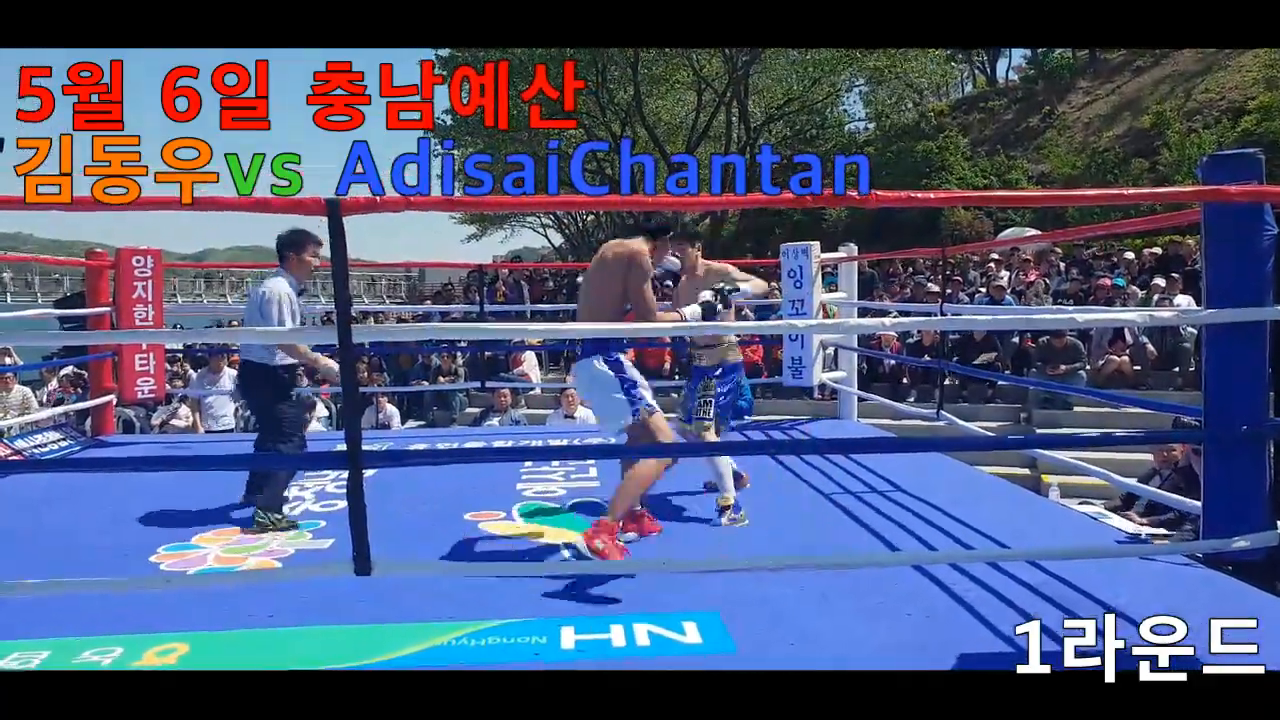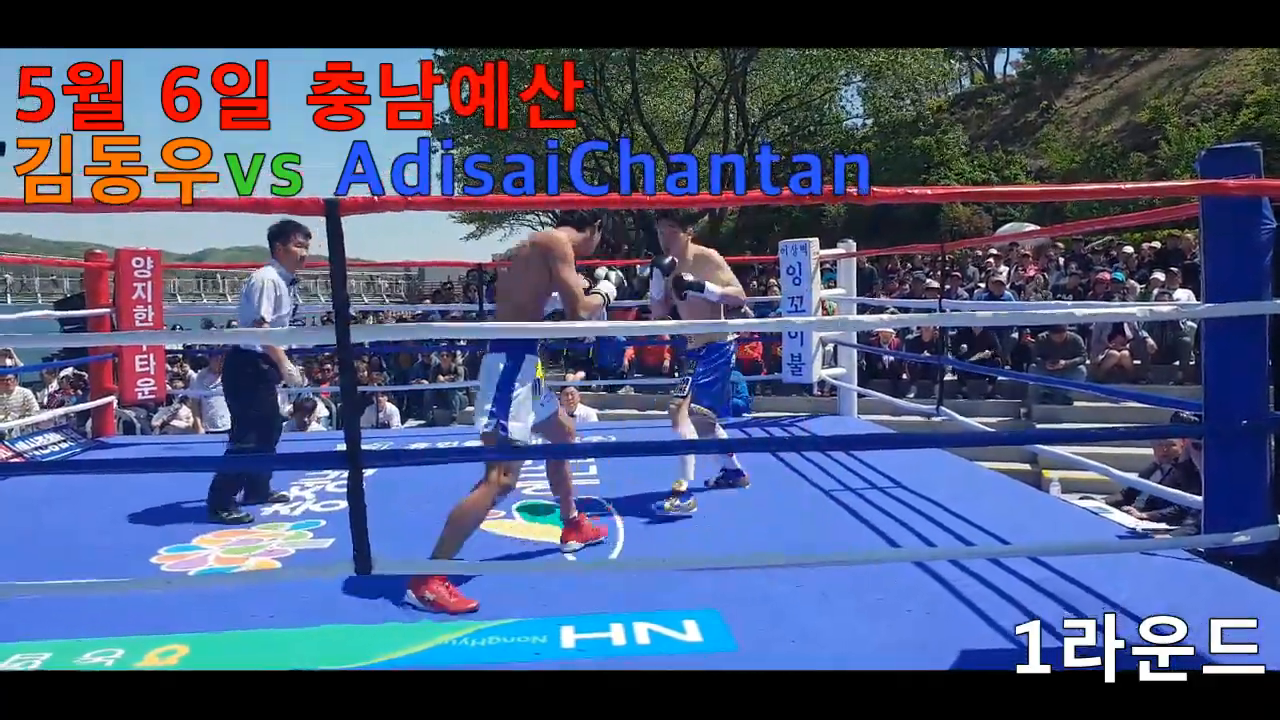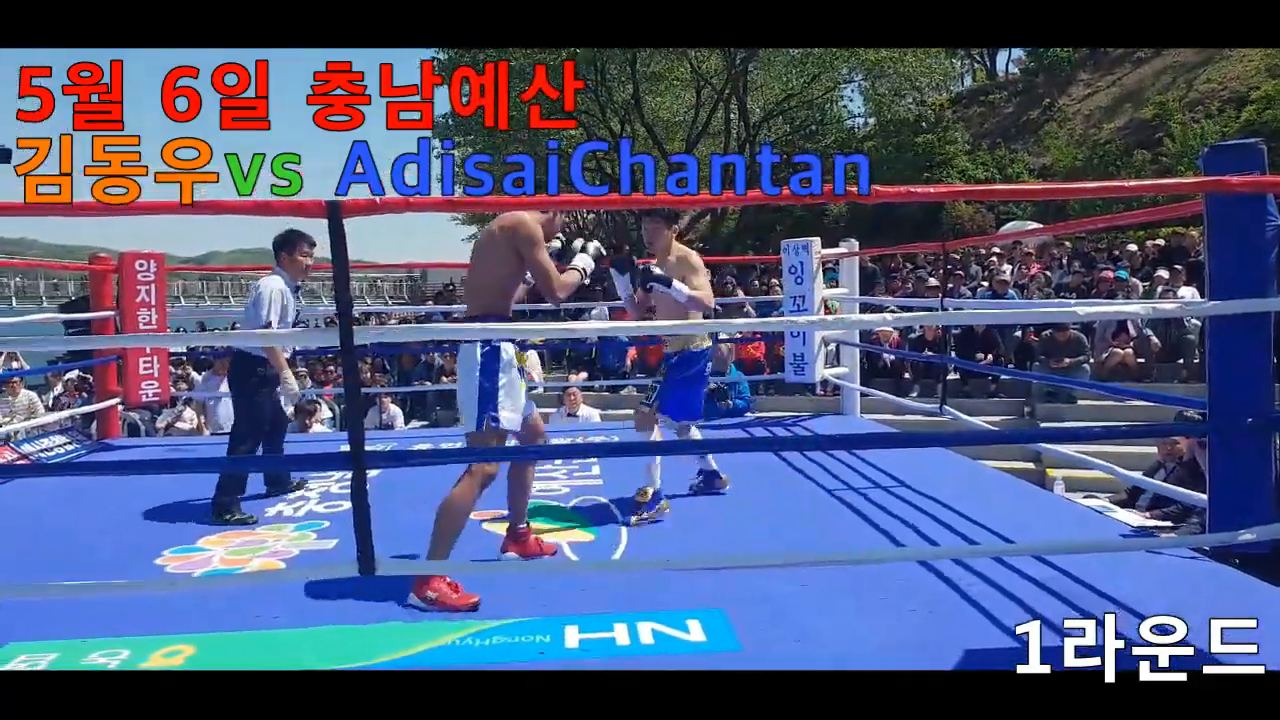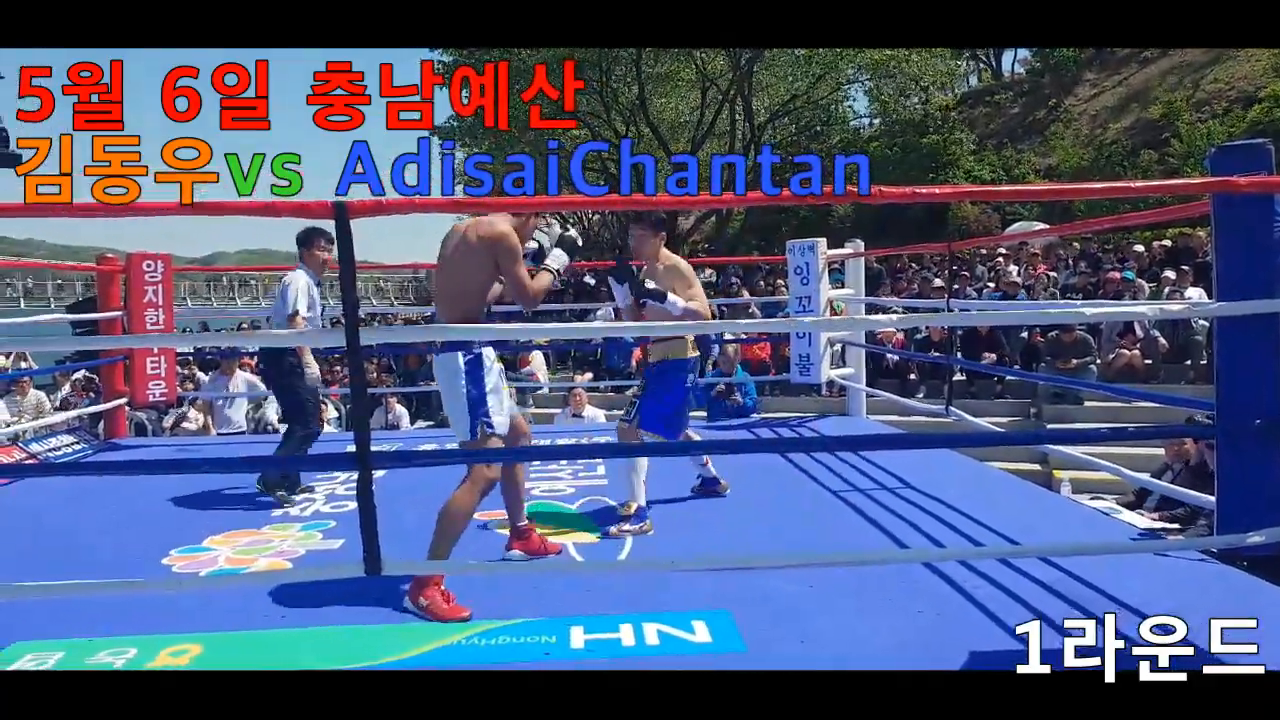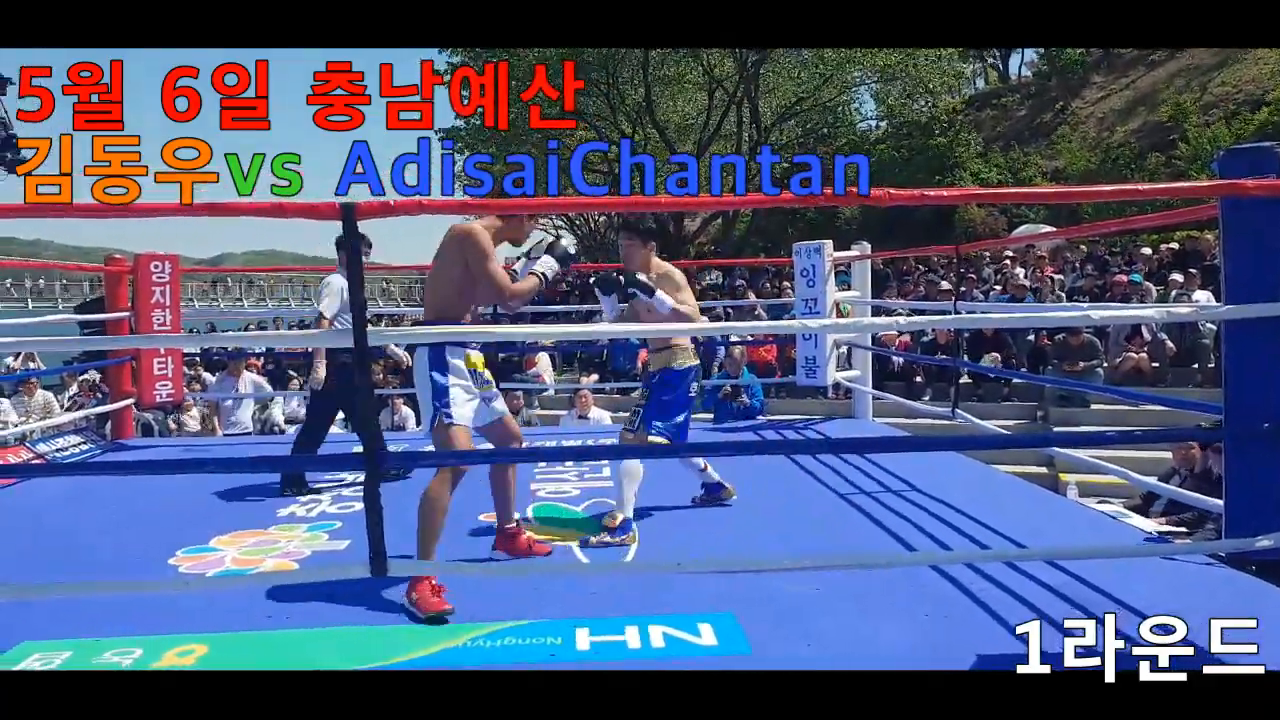
dt=0.3s
person 1, frame 1
left shoulder: (610, 251)
right shoulder: (637, 251)
right elbow: (650, 321)
left wrist: (660, 267)
right wrist: (694, 312)
left hip: (591, 358)
right hip: (605, 359)
left knee: (641, 436)
right knee: (663, 447)
left ankle: (632, 517)
right ankle: (604, 532)
person 1, frame 2
left shoulder: (532, 246)
right shoulder: (558, 243)
right elbow: (578, 310)
left wrist: (565, 290)
right wrist: (605, 290)
left hip: (520, 358)
right hip: (511, 360)
left knee: (563, 435)
right knee: (500, 478)
left ankle: (573, 524)
right ankle: (425, 580)
person 1, frame 3
left shoulder: (505, 228)
right shoulder: (523, 224)
right elbow: (556, 291)
left wrist: (541, 263)
right wrist: (585, 261)
left hip: (495, 346)
right hip: (489, 348)
left knee: (533, 436)
right knee: (483, 467)
left ankle: (518, 538)
right ankle: (428, 579)
person 1, frame 4
left shoulder: (462, 230)
right shoulder: (500, 234)
right elbow: (530, 298)
left wrist: (528, 256)
right wrist: (559, 256)
left hip: (470, 352)
right hip: (466, 354)
left knee: (517, 437)
right knee: (484, 473)
left ankle: (521, 536)
right ankle: (426, 586)
person 1, frame 5
left shoulder: (478, 237)
right shoulder: (471, 234)
left elbow: (484, 295)
right elbow: (508, 299)
left wrist: (529, 265)
right wrist: (549, 265)
left hip: (463, 352)
right hip: (442, 354)
left knee: (509, 439)
right knee: (455, 462)
left ankle: (508, 536)
right ankle: (421, 581)
person 2, frame 1
left shoulder: (718, 273)
right shoulder: (681, 285)
left elbow: (761, 286)
left wrist: (735, 289)
left hip: (723, 362)
right hip: (701, 363)
left knee: (704, 429)
right knee: (687, 427)
left ankle: (730, 505)
right ankle: (730, 473)
person 2, frame 2
left shoulder: (707, 259)
right shoulder: (672, 267)
left elbow: (738, 296)
right elbow: (659, 314)
left wrist: (700, 288)
right wrist: (657, 278)
left hip: (715, 345)
right hip: (696, 346)
left knee: (681, 409)
right knee: (704, 415)
left ankle: (683, 492)
right ankle: (733, 472)
person 2, frame 3
left shoulder: (688, 259)
right shoulder: (654, 265)
left elbow: (707, 304)
right elbow: (637, 313)
left wrist: (667, 283)
right wrist: (622, 278)
left hip: (690, 350)
right hip: (677, 350)
left knee: (647, 417)
right knee: (680, 418)
left ankle: (652, 497)
right ankle: (711, 474)
person 2, frame 4
left shoulder: (676, 268)
right shoulder: (646, 271)
left elbow: (704, 313)
right elbow: (633, 321)
left wrist: (663, 296)
right wrist: (620, 285)
left hip: (676, 359)
right hip: (662, 359)
left knee: (629, 430)
right knee: (671, 429)
left ankle: (638, 514)
right ankle: (711, 479)
person 2, frame 5
left shoulder: (668, 276)
right shoulder: (638, 280)
left elbow: (693, 317)
left wrist: (652, 295)
right wrist: (608, 297)
left hip: (676, 367)
right hip: (663, 368)
left knee: (632, 439)
right knee: (666, 438)
left ankle: (622, 525)
right ankle: (716, 486)
person 3, frame 1
left shoulder: (267, 287)
right shoulder: (280, 291)
right elbow: (284, 340)
left wrist: (311, 359)
right wrist: (320, 363)
left hip: (254, 373)
right hip: (269, 377)
left knee: (272, 434)
right knee: (291, 442)
left ankle: (259, 494)
right ankle: (267, 509)
person 3, frame 2
left shoulder: (284, 282)
right shoulder: (267, 278)
right elbow: (259, 328)
left wrist: (284, 363)
right wrist: (286, 365)
left hip: (261, 366)
right hip: (248, 366)
left knee: (269, 429)
right knee: (246, 436)
left ankle: (257, 489)
right ankle: (220, 503)
person 3, frame 3
left shoulder: (286, 289)
right shoulder: (273, 286)
left wrist: (283, 371)
right wrist: (286, 375)
left hip: (262, 370)
right hip: (252, 370)
left knee: (276, 426)
right knee: (246, 438)
left ankle: (278, 482)
right ankle: (225, 506)
person 3, frame 4
left shoulder: (309, 282)
right shoulder: (298, 279)
right elbow: (294, 321)
left wrist: (308, 362)
right wrist: (308, 361)
left hip: (291, 361)
right hip: (288, 361)
left knee: (301, 422)
right knee: (307, 423)
left ankle: (288, 482)
right ankle: (272, 479)
person 3, frame 5
left shoulder: (350, 285)
right shoulder: (336, 283)
right elbow: (322, 323)
left wrist: (391, 348)
right wrist: (319, 362)
left hip: (346, 361)
right hip: (338, 361)
left knee: (317, 422)
right knee: (364, 417)
left ankle: (293, 479)
